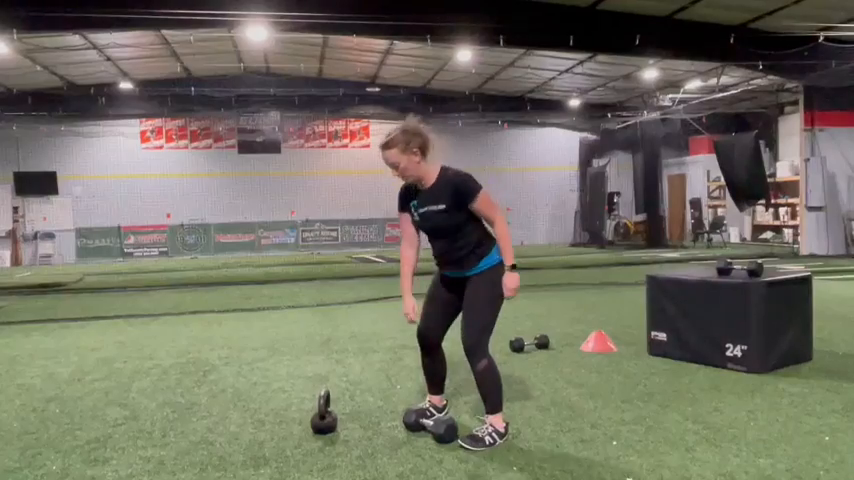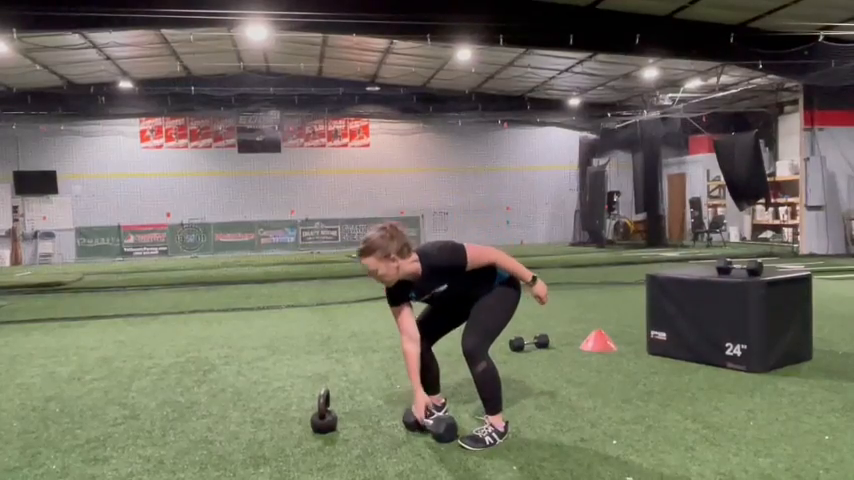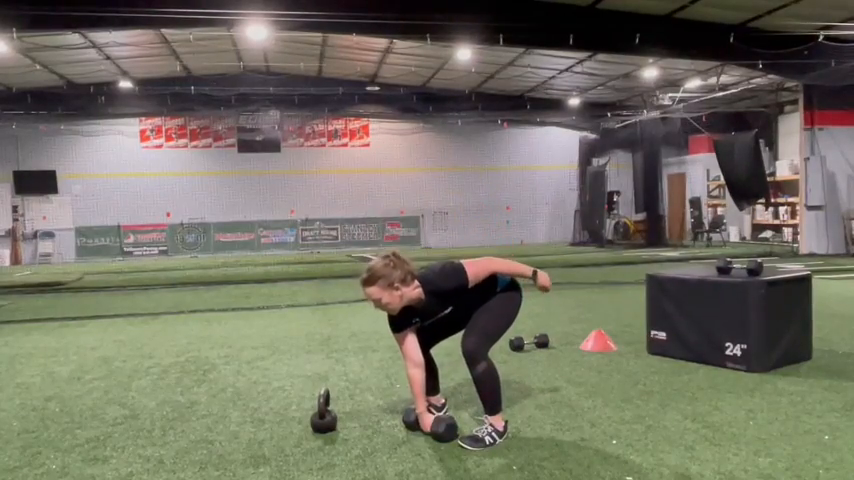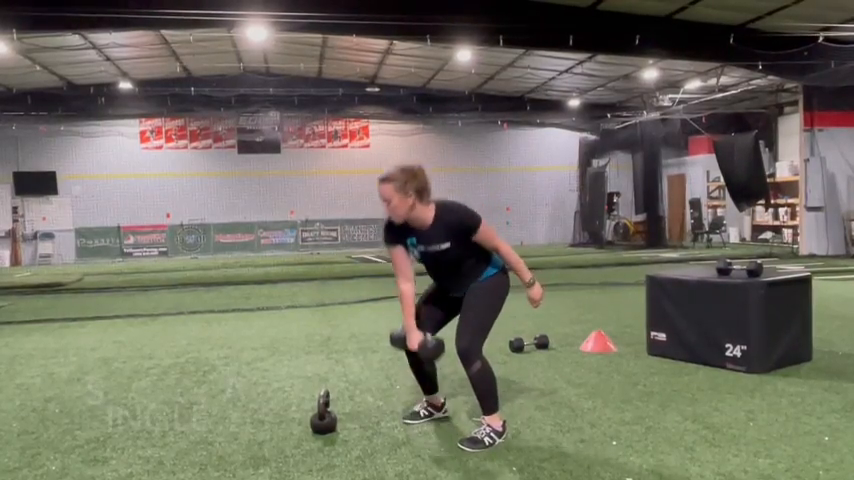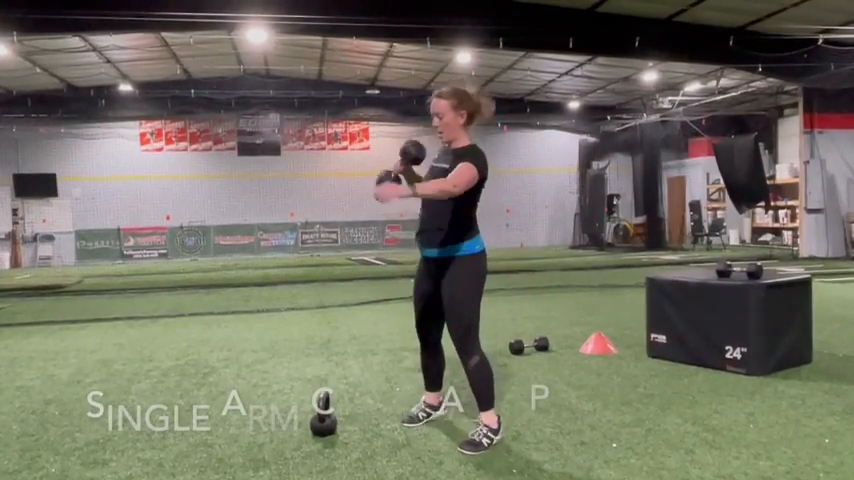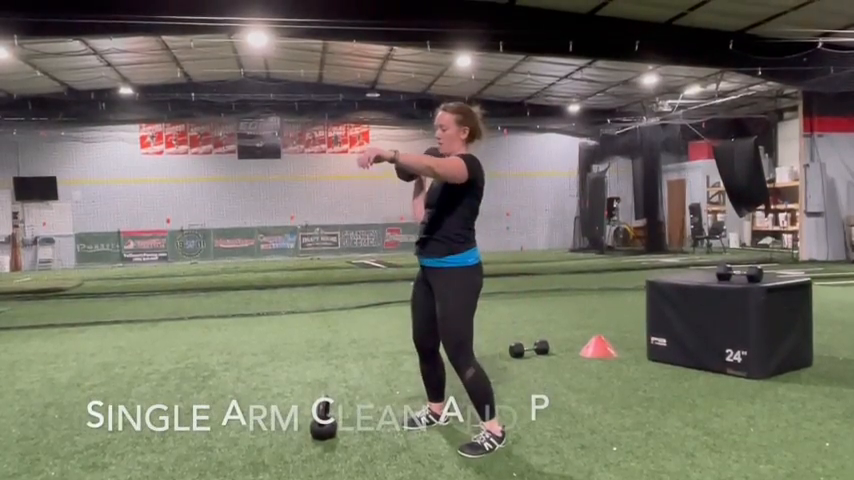
dt=0.5s
person 1, frame 1
left shoulder: (457, 182)
right shoulder: (407, 195)
left elbow: (498, 221)
right elbow: (409, 245)
left wrist: (510, 270)
right wrist: (406, 295)
left hip: (485, 273)
right hip: (450, 276)
left knee: (473, 343)
right knee: (426, 334)
left ankle: (498, 424)
right ankle: (437, 404)
person 1, frame 2
left shoulder: (439, 257)
right shoulder: (397, 288)
left elbow: (493, 255)
right elbow: (410, 339)
left wrist: (532, 280)
right wrist: (418, 392)
left hip: (499, 288)
left knee: (472, 346)
right knee: (421, 341)
left ankle: (497, 425)
right ankle: (436, 403)
person 1, frame 3
left shoulder: (440, 281)
right shoulder: (401, 315)
left elbow: (490, 264)
right elbow: (414, 363)
left wrist: (534, 275)
right wrist: (422, 411)
left hip: (501, 294)
left knee: (472, 347)
right knee: (418, 343)
left ankle: (496, 425)
right ankle: (435, 403)
person 1, frame 4
left shoulder: (454, 216)
right shoulder: (396, 230)
left elbow: (500, 247)
right elbow: (405, 282)
left wrist: (530, 282)
right wrist: (411, 329)
left hip: (486, 281)
right hip: (448, 287)
left knee: (466, 346)
right knee: (413, 337)
left ankle: (495, 424)
right ankle: (435, 403)
person 1, frame 5
left shoulder: (472, 156)
right shoulder: (443, 152)
left elbow: (450, 186)
right elbow: (430, 195)
left wrist: (404, 189)
right wrist: (405, 173)
left hip: (462, 260)
right hip: (431, 259)
left knee: (464, 340)
right knee: (426, 333)
left ankle: (490, 422)
right ankle: (432, 402)
person 1, frame 6
left shoulder: (468, 166)
right shoulder: (443, 172)
left elbow: (433, 166)
right elbow: (422, 215)
left wrist: (388, 155)
right wrist: (418, 180)
left hip: (458, 272)
right hip: (429, 269)
left knee: (458, 351)
right knee: (424, 344)
left ankle: (493, 429)
right ankle: (436, 410)
